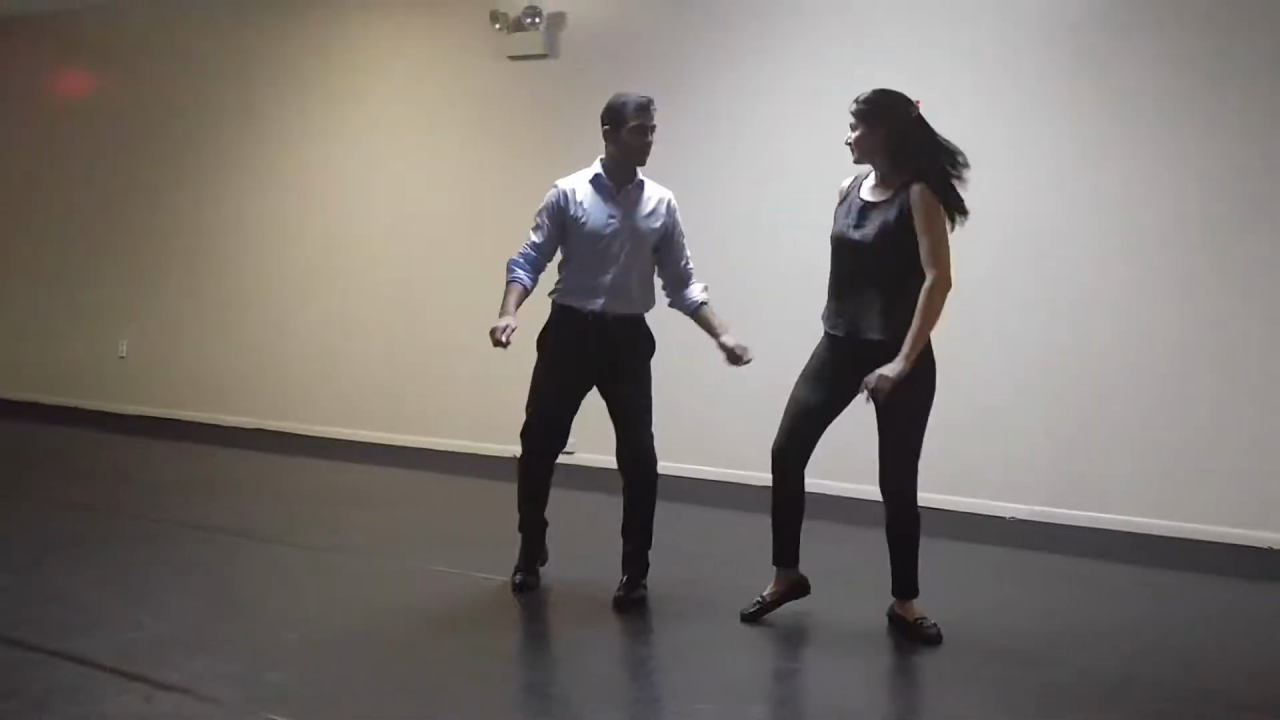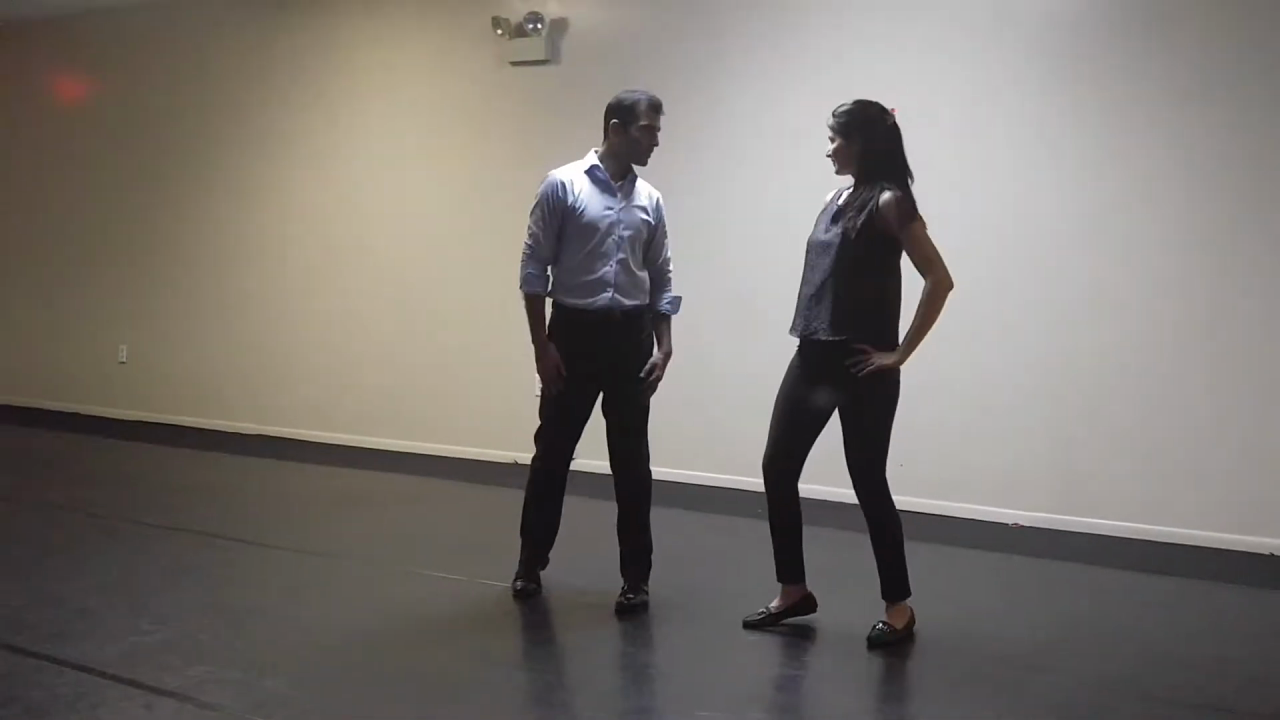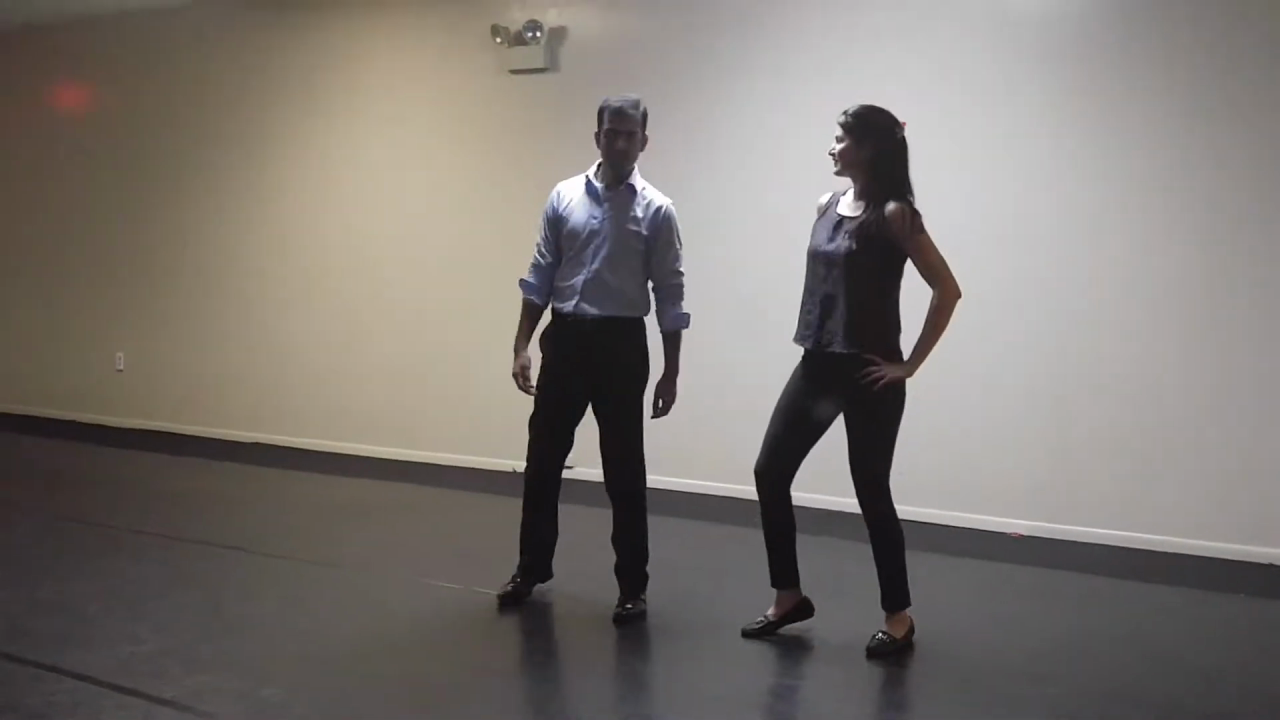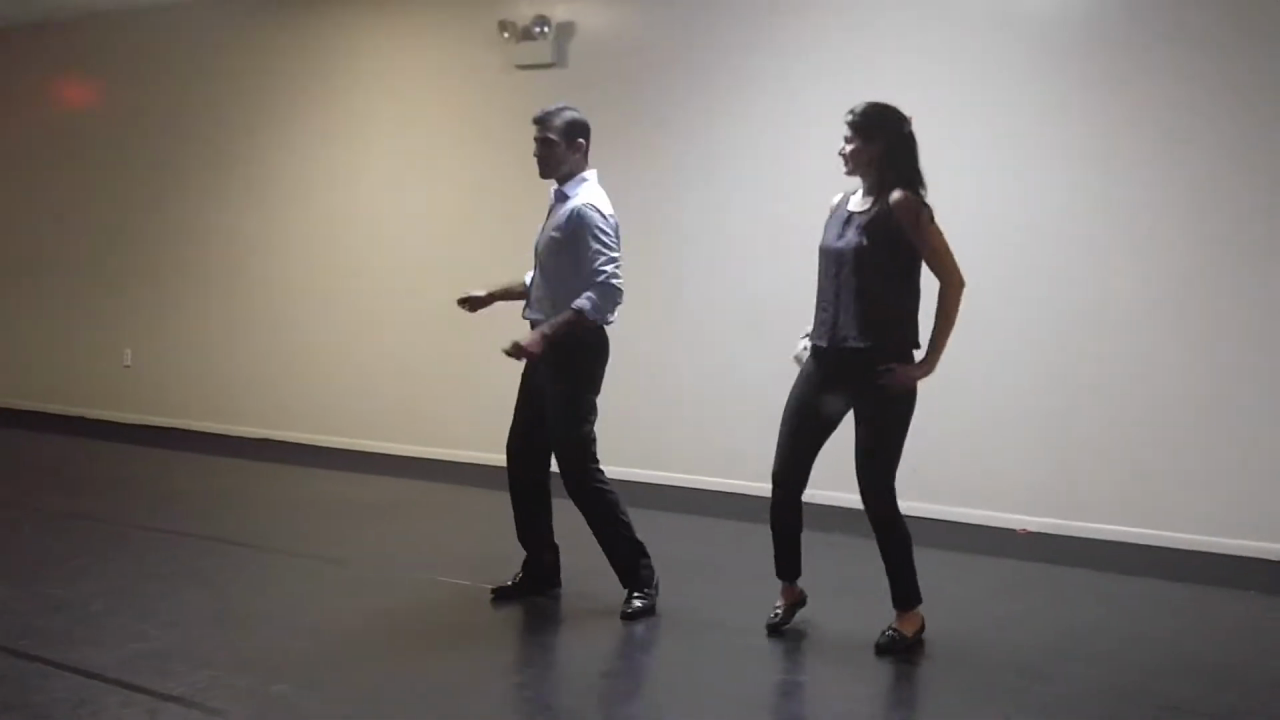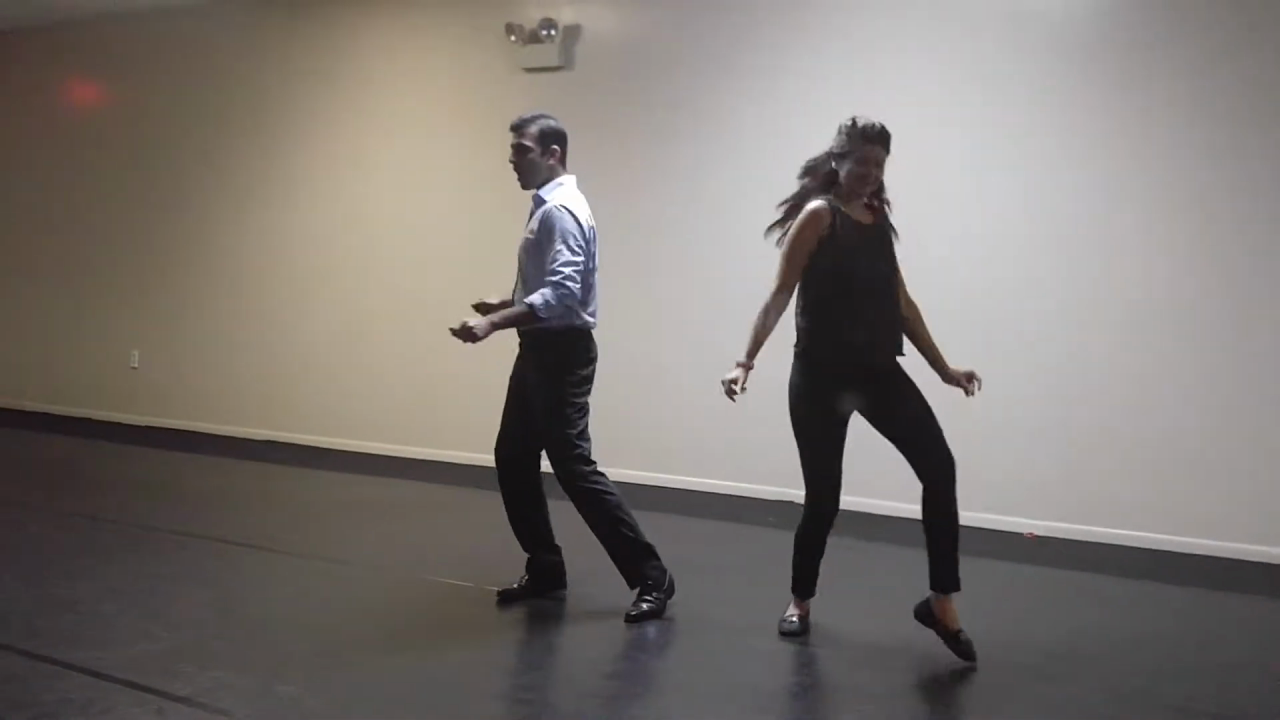
dt=0.5s
person 1, frame 1
left shoulder: (918, 195)
right shoulder: (850, 190)
left elbow: (938, 278)
left wrist: (906, 359)
left hip: (894, 358)
right hip: (839, 349)
left knee: (898, 482)
right knee: (786, 455)
left ankle: (905, 602)
right ankle: (786, 575)
person 1, frame 2
left shoulder: (888, 201)
right shoulder: (836, 200)
left elbow: (939, 279)
left wrist: (901, 352)
right wrist: (812, 346)
left hip: (860, 364)
right hip: (812, 356)
left knee: (869, 483)
right knee: (777, 468)
left ankle: (899, 605)
right ankle: (793, 590)
person 1, frame 3
left shoulder: (894, 214)
right shoulder: (826, 206)
left elbow: (947, 290)
left wrist: (911, 364)
right wrist: (817, 339)
left hip: (869, 373)
right hip: (817, 366)
left knee: (872, 493)
right knee: (769, 473)
left ankle: (898, 616)
right ankle: (788, 597)
person 1, frame 4
left shoulder: (902, 204)
right shoulder: (840, 205)
left elbow: (952, 281)
left wrist: (928, 361)
right wrist: (809, 337)
left hip: (880, 368)
right hip: (827, 362)
left knee: (876, 492)
right knee: (785, 475)
left ankle: (908, 614)
right ankle: (790, 588)
person 1, frame 5
left shoulder: (882, 223)
right shoulder: (816, 216)
left elbow: (899, 301)
right elbow: (780, 295)
left wrist: (941, 366)
right wrist: (746, 363)
left hip: (881, 371)
right hip: (821, 375)
left knee: (939, 470)
right knee: (822, 499)
left ankle: (941, 602)
right ankle: (799, 602)
person 2, frame 1
left shoulder: (661, 204)
right shoulder: (568, 193)
left elbow: (682, 283)
right elbow: (531, 260)
left wrist: (721, 335)
right wrist: (508, 313)
left hip: (627, 339)
right hip: (569, 333)
left knee: (638, 460)
right knee: (539, 448)
left ankle: (635, 571)
right ankle: (530, 555)
person 2, frame 2
left shoulder: (650, 199)
right shoulder: (562, 185)
left elbow: (660, 280)
right elbow: (534, 268)
left wrist: (663, 345)
right wrist: (541, 343)
left hip: (630, 335)
right hip: (574, 331)
left knee: (632, 460)
right knee: (553, 450)
left ankle: (636, 577)
right ankle: (531, 563)
person 2, frame 3
left shoulder: (656, 209)
right shoulder: (564, 196)
left elbow: (670, 296)
right elbow: (541, 277)
left wrist: (670, 371)
right wrist: (522, 344)
left hip: (620, 344)
right hip: (564, 339)
left knee: (623, 469)
right knee: (543, 456)
left ankle: (632, 586)
right ankle: (532, 567)
person 2, frame 4
left shoulder: (588, 209)
right shoulder: (562, 203)
left elbow: (605, 290)
left wrist: (541, 336)
right wrist: (491, 296)
left hip: (572, 352)
right hip: (550, 352)
left knee: (578, 467)
right knee: (523, 458)
left ankle: (640, 579)
right ankle: (541, 568)
person 2, frame 5
left shoulder: (560, 209)
right shoulder: (546, 207)
left elbow: (560, 294)
left wrist: (492, 323)
right wrist: (500, 305)
left hip: (562, 353)
right hip: (538, 351)
left knee: (575, 469)
right knee: (513, 458)
left ankle: (652, 578)
right ankle: (545, 569)
